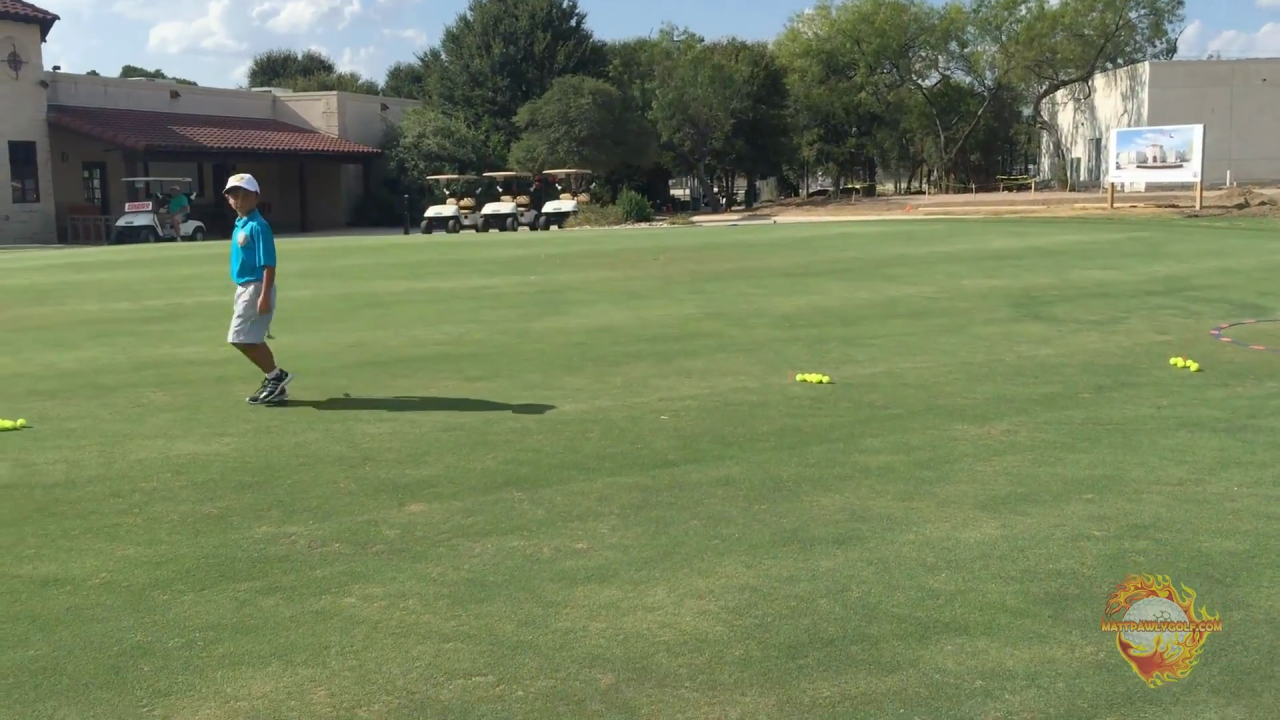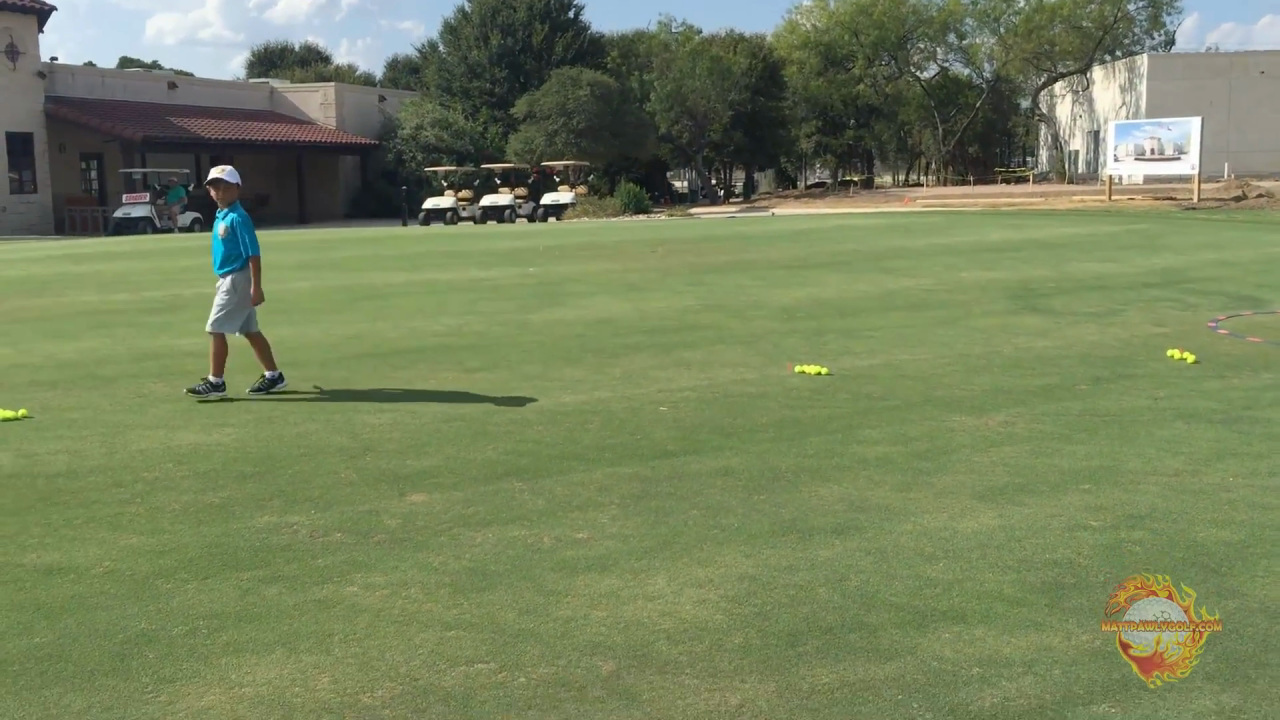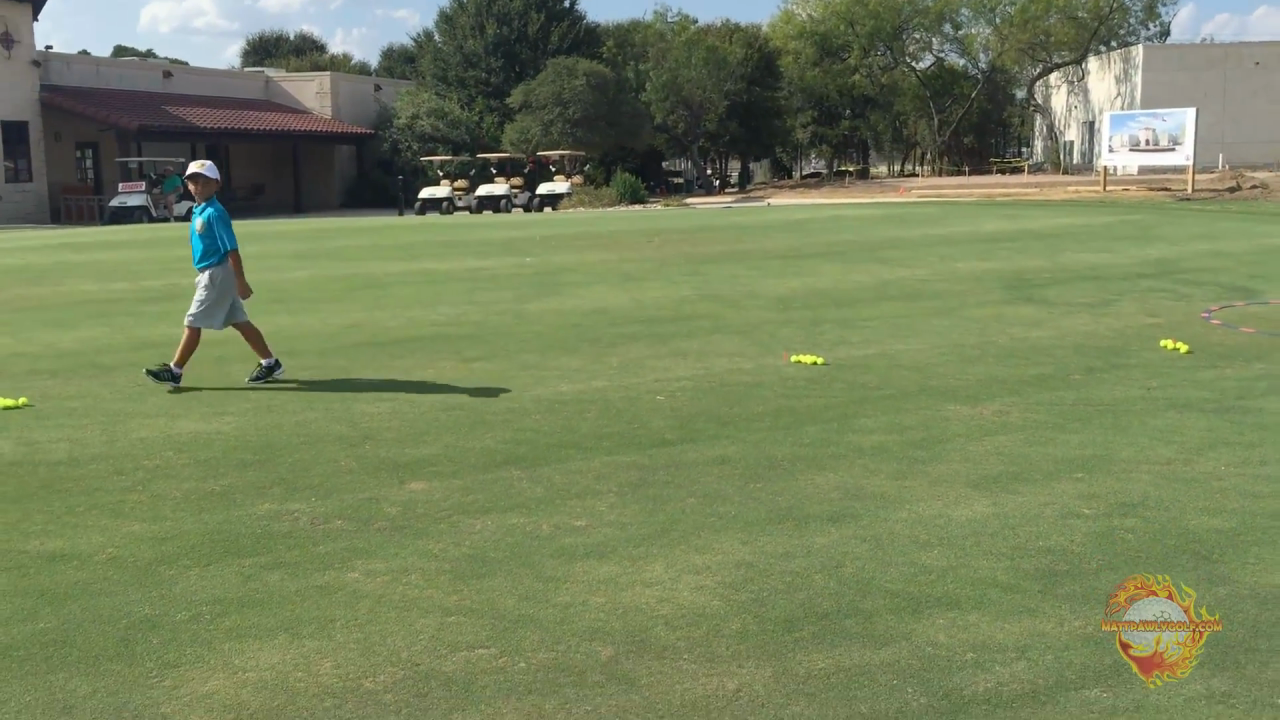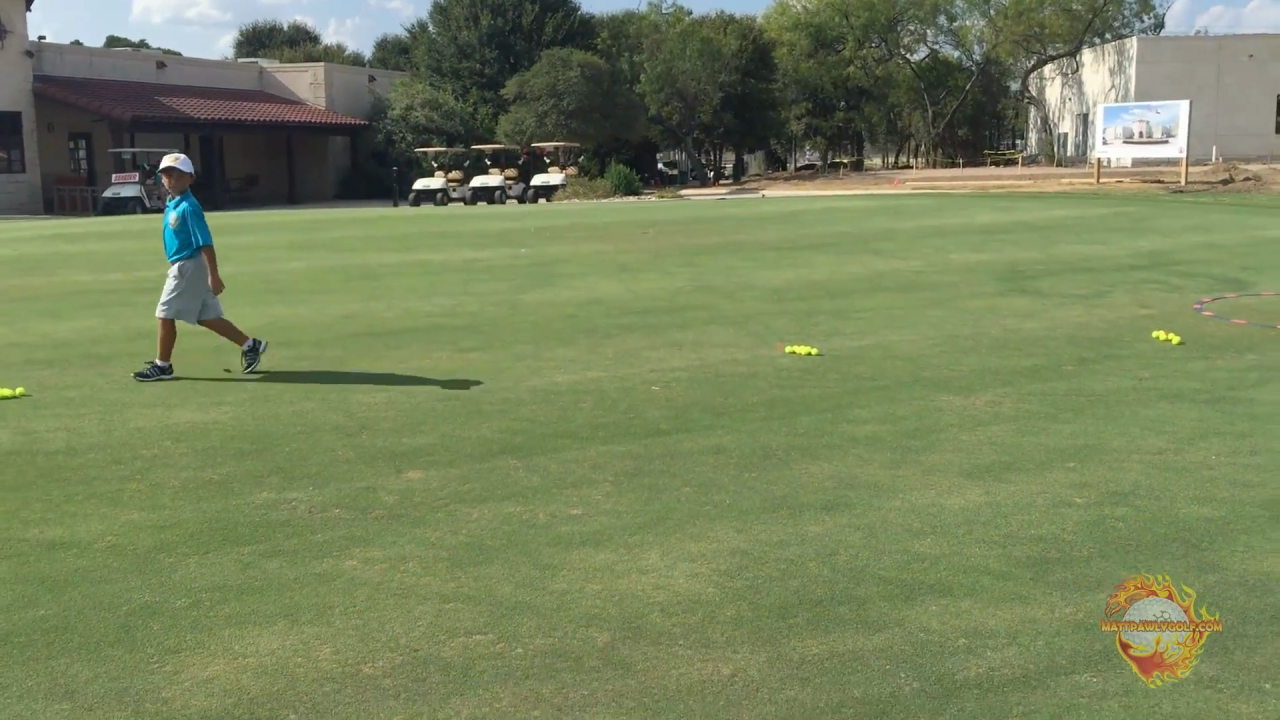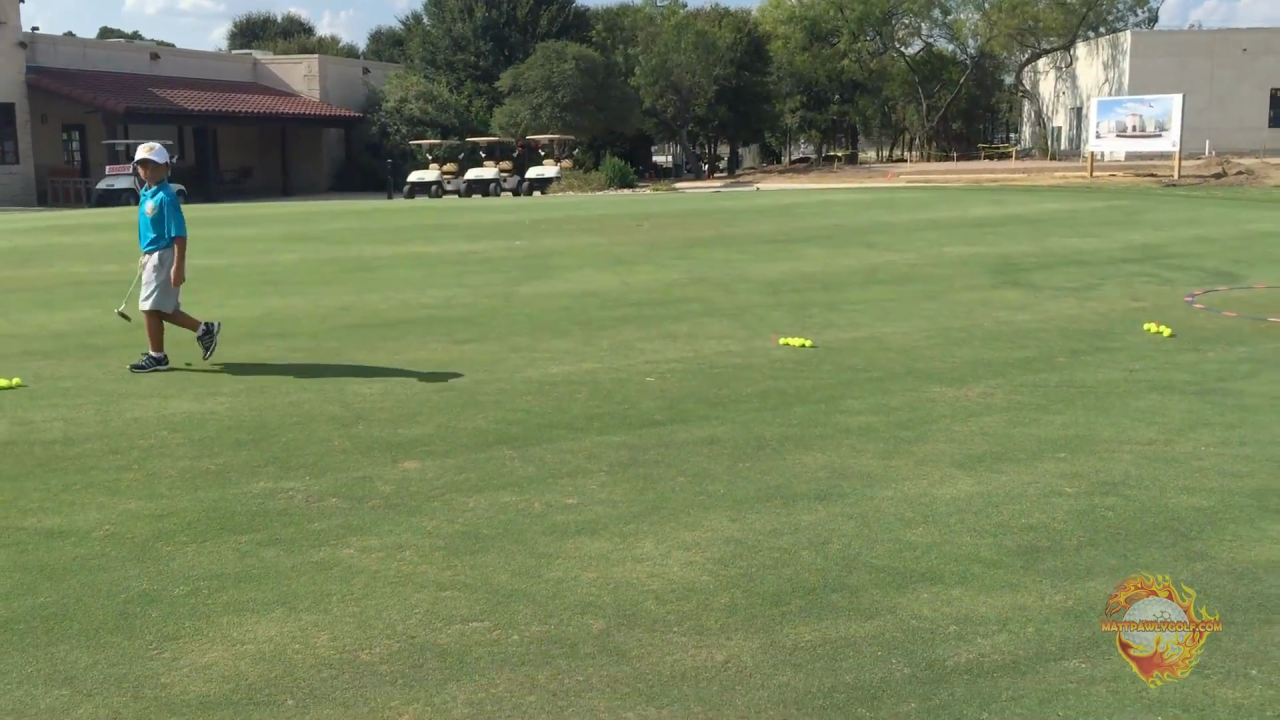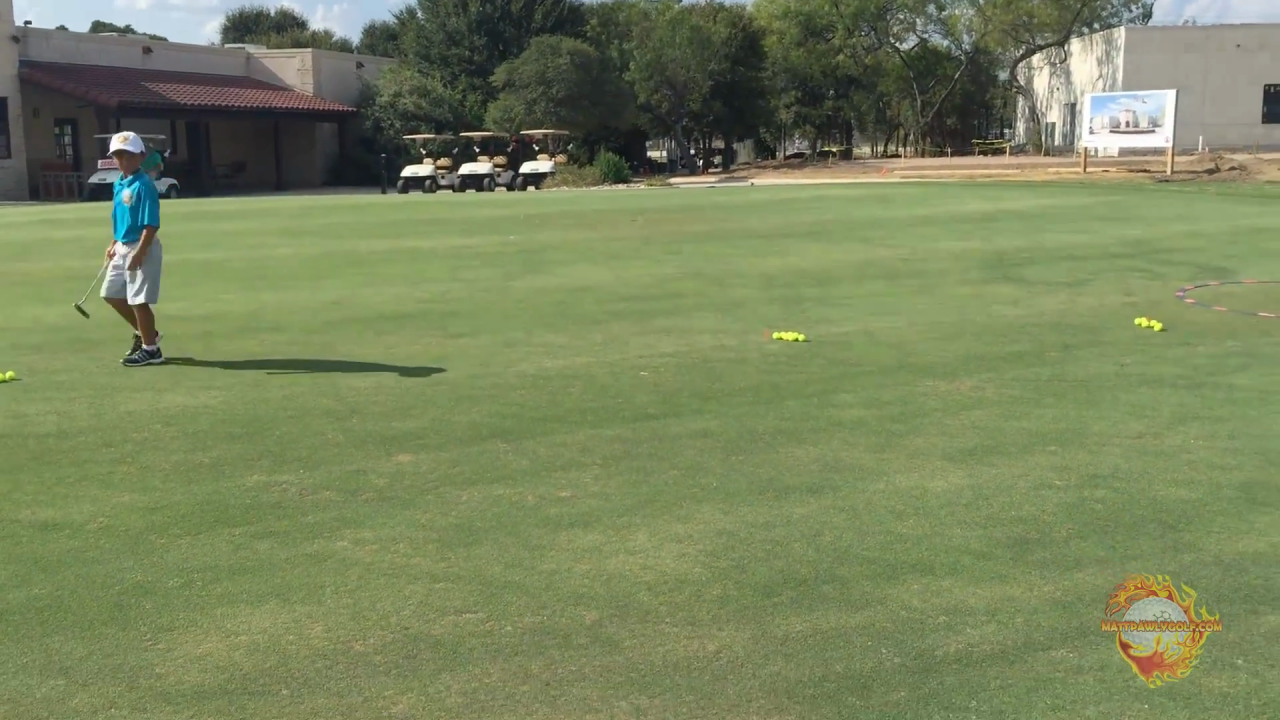
dt=0.1s
person 1, frame 1
left shoulder: (257, 226)
right shoulder: (240, 224)
left elbow: (269, 264)
left wrist: (265, 295)
left hip: (256, 289)
right hip: (245, 289)
left knee: (241, 339)
right knee: (256, 340)
left ankle: (276, 376)
right ankle: (273, 381)
person 1, frame 2
left shoulder: (238, 218)
right shoulder: (221, 216)
left elbow: (253, 254)
left wrist: (256, 286)
left hip: (237, 280)
right hip: (228, 280)
left knee: (216, 329)
right knee: (251, 331)
left ankle: (216, 381)
right ankle: (273, 376)
person 1, frame 3
left shoulder: (215, 213)
right shoulder: (198, 211)
left elbow: (232, 249)
left wrist: (241, 280)
left hip: (217, 275)
right hip: (211, 274)
left knee: (192, 322)
right knee: (239, 322)
left ankle: (173, 371)
right ankle: (270, 363)
person 1, frame 4
left shoulder: (188, 207)
right shoulder: (171, 204)
left elbow: (206, 243)
left wrist: (214, 275)
left hip: (187, 268)
right hip: (183, 267)
left knee: (166, 314)
right knee: (209, 317)
left ankle: (163, 365)
right ankle: (251, 346)
person 1, frame 5
left shoulder: (168, 196)
right shoulder: (145, 193)
left elbow: (179, 234)
left wrist: (178, 267)
right wrist: (147, 255)
left hip: (169, 259)
right hip: (153, 258)
left knee: (150, 307)
right knee: (158, 309)
left ankle: (157, 356)
right ankle: (204, 330)
person 1, frame 6
left shoulder: (144, 185)
right shoulder: (119, 183)
left elbow: (151, 224)
left wrist: (139, 253)
right wrist: (114, 245)
left hip: (141, 250)
right hip: (123, 248)
left knee: (140, 300)
right knee: (112, 294)
left ankle: (151, 349)
right ankle: (144, 333)
